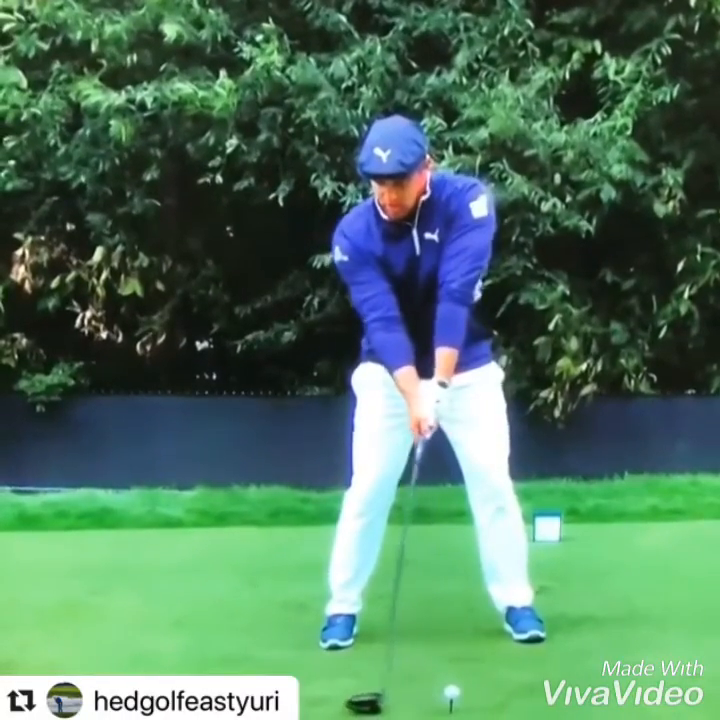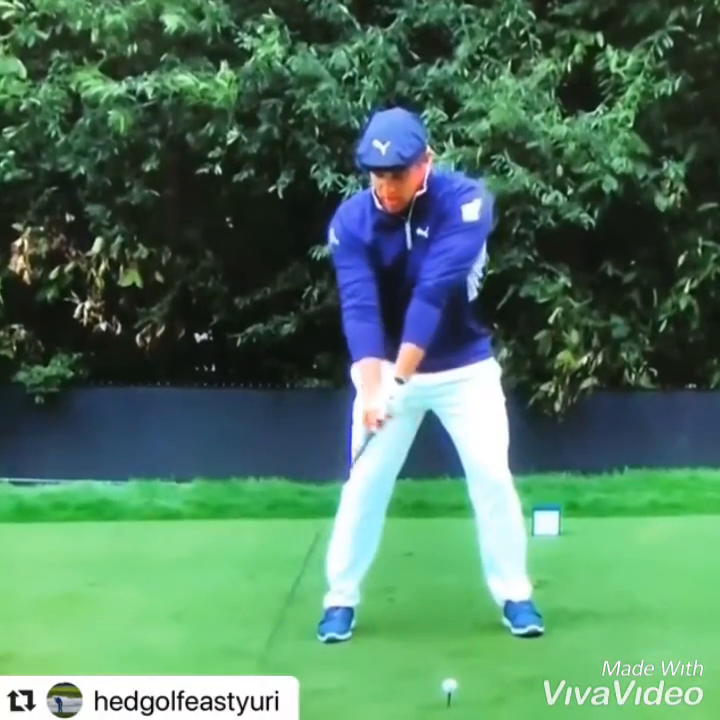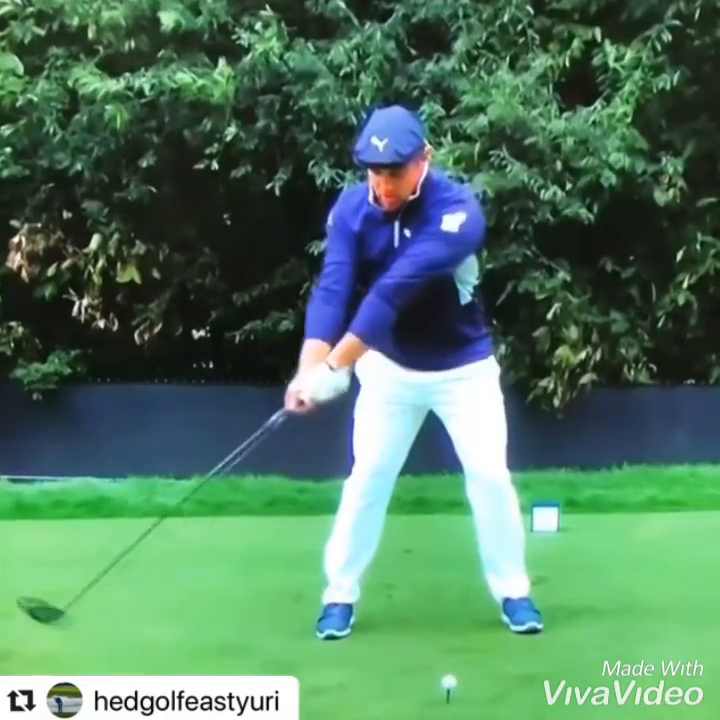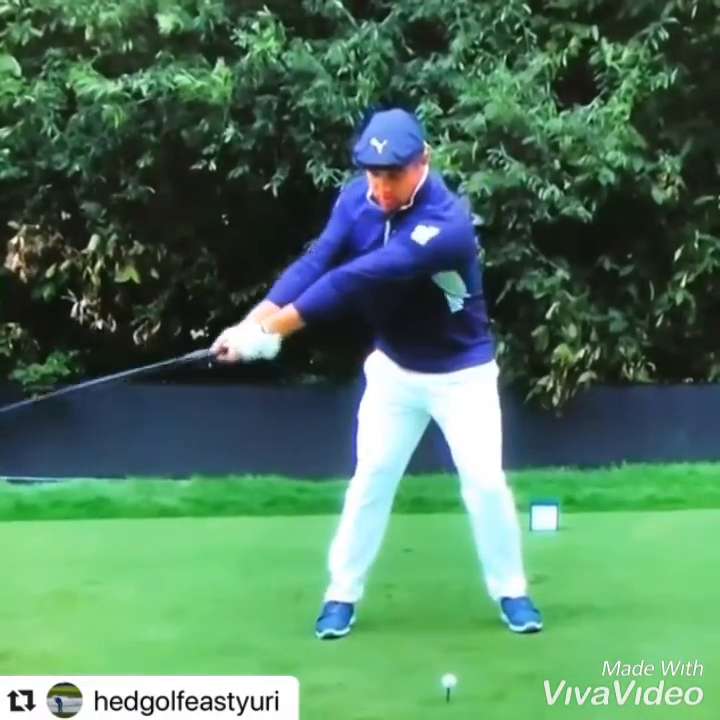
dt=0.7s
person 1, frame 1
left shoulder: (467, 200)
right shoulder: (354, 234)
left elbow: (457, 295)
right elbow: (381, 321)
left wrist: (442, 383)
right wrist: (412, 396)
left hip: (467, 369)
right hip: (388, 375)
left knee: (491, 481)
right knee: (369, 487)
left ankle: (514, 599)
right ankle: (343, 605)
person 1, frame 2
left shoulder: (465, 201)
right shoulder: (351, 220)
left elbow: (434, 293)
right elbow: (359, 307)
left wrist: (401, 381)
right wrist: (373, 387)
left hip: (465, 367)
right hip: (383, 366)
left knee: (492, 476)
right knee: (366, 480)
left ankle: (514, 594)
right ankle: (341, 597)
person 1, frame 3
left shoulder: (458, 211)
right shoulder: (350, 209)
left elbow: (394, 291)
right elbow: (333, 289)
left wrist: (334, 367)
right wrist: (309, 366)
left hip: (463, 368)
right hip: (390, 367)
left knee: (489, 475)
right knee: (367, 477)
left ankle: (512, 591)
right ankle: (340, 594)
person 1, frame 4
left shoulder: (447, 223)
right shoulder: (358, 199)
left elbow: (354, 280)
right elbow: (316, 263)
left wrist: (272, 330)
right wrist: (252, 321)
left hip: (461, 372)
right hip: (394, 368)
left knee: (484, 481)
right knee: (372, 478)
left ankle: (511, 591)
right ankle: (342, 592)
